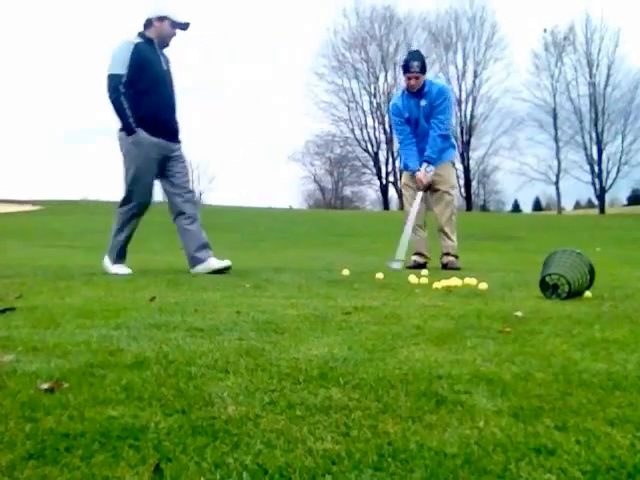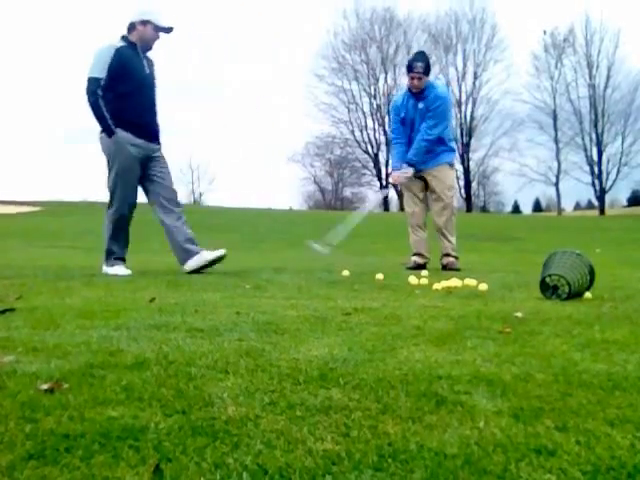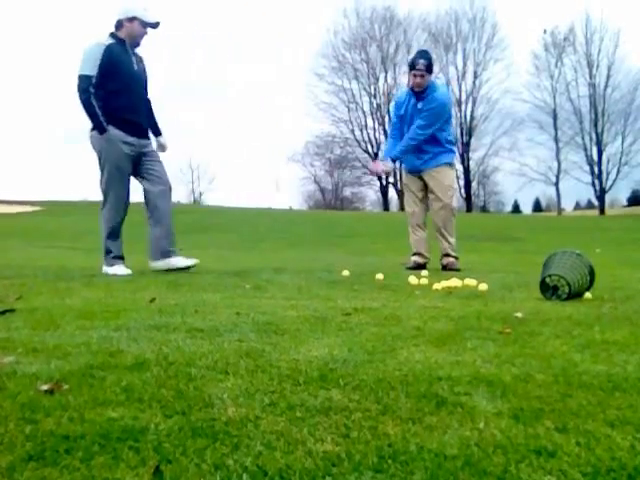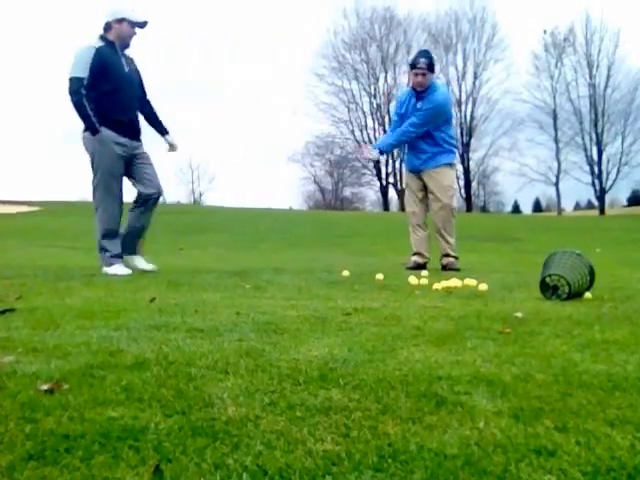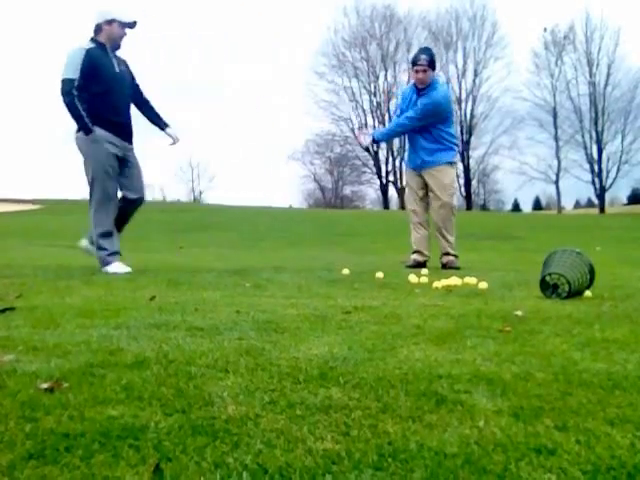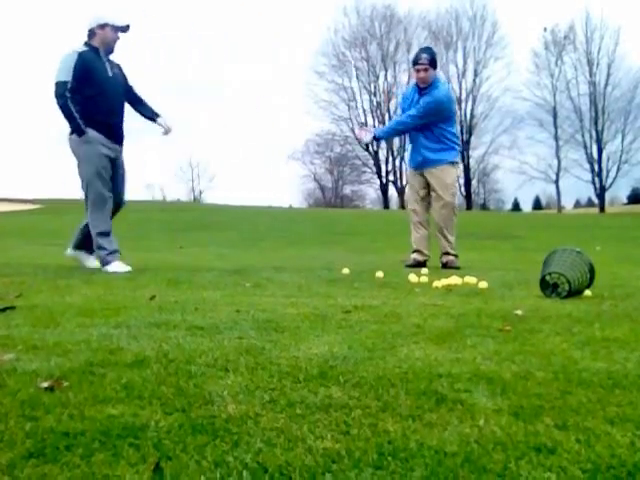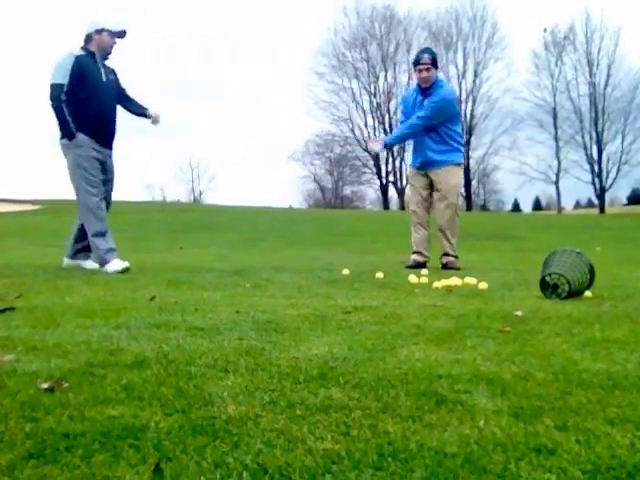
dt=0.1s
person 1, frame 1
left shoulder: (163, 59)
right shoulder: (131, 49)
right elbow: (116, 89)
right wrist: (132, 129)
left hip: (169, 142)
right hip: (141, 140)
left knee: (185, 198)
right knee: (137, 199)
left ankle: (201, 259)
right ankle: (114, 257)
person 1, frame 2
left shoulder: (146, 62)
right shoulder: (112, 53)
right elbow: (95, 92)
left wrist: (155, 136)
right wrist: (111, 131)
left hip: (151, 144)
right hip: (124, 141)
left knee: (166, 198)
right knee: (123, 202)
left ankle: (190, 255)
right ankle: (112, 260)
person 1, frame 3
left shoulder: (137, 59)
right shoulder: (102, 51)
right elbow: (86, 89)
left wrist: (157, 133)
right wrist: (103, 128)
left hip: (142, 140)
right hip: (115, 139)
left knee: (161, 190)
right knee: (116, 199)
left ankle: (164, 254)
right ankle: (112, 259)
person 1, frame 4
left shoulder: (129, 62)
right shoulder: (92, 53)
left elbow: (142, 101)
right elbow: (77, 92)
left wrist: (164, 132)
right wrist: (96, 130)
left hip: (133, 141)
right hip: (106, 139)
left knee: (151, 191)
right knee: (109, 201)
left ankle: (129, 251)
right ankle: (111, 258)
person 1, frame 5
left shoulder: (121, 64)
right shoulder: (84, 55)
left elbow: (138, 98)
right elbow: (69, 93)
left wrist: (164, 126)
right wrist: (88, 129)
left hip: (123, 141)
right hip: (98, 139)
left knee: (134, 195)
right knee: (104, 198)
left ankle: (96, 240)
right ankle: (109, 257)
person 1, frame 6
left shoulder: (115, 68)
right shoulder: (77, 58)
left elbow: (132, 98)
right elbow: (63, 95)
left wrist: (157, 118)
right wrist: (81, 131)
left hip: (114, 143)
right hip: (91, 141)
left knee: (114, 200)
right knee: (99, 199)
left ankle: (80, 246)
right ankle: (108, 256)
person 1, frame 7
left shoulder: (110, 73)
right shoulder: (73, 61)
left elbow: (124, 99)
right elbow: (57, 97)
left wrist: (146, 113)
right wrist: (72, 134)
left hip: (104, 147)
right hip: (81, 144)
left knee: (101, 201)
right knee: (92, 199)
left ankle: (78, 253)
right ankle: (108, 257)
person 2, frame 1
left shoulder: (441, 91)
right shoulder: (397, 103)
left elbow: (439, 129)
right elbow: (404, 139)
left wrist: (428, 161)
right wrist: (416, 168)
left hip: (440, 159)
right hip: (413, 164)
left knee: (445, 209)
right knee: (414, 211)
left ankle: (449, 255)
right ankle: (419, 255)
person 2, frame 2
left shoulder: (440, 96)
right shoulder: (399, 102)
left elbow: (428, 133)
right elbow: (397, 138)
left wrist: (409, 165)
right wrist: (397, 166)
left hip: (439, 161)
right hip: (410, 165)
left knee: (444, 210)
right knee: (414, 213)
left ankle: (449, 256)
right ankle: (419, 256)
person 2, frame 3
left shoulder: (440, 98)
right shoulder: (401, 99)
left elbow: (418, 133)
right elbow: (395, 133)
left wrist: (390, 158)
right wrist: (385, 159)
left hip: (439, 161)
right hip: (412, 164)
left knee: (444, 209)
right knee: (414, 212)
left ankle: (449, 256)
right ankle: (419, 256)
person 2, frame 4
left shoulder: (439, 98)
right shoulder: (404, 97)
left elbow: (411, 129)
right elbow: (396, 129)
left wrist: (379, 149)
right wrist: (378, 146)
left hip: (439, 161)
right hip: (413, 163)
left knee: (443, 209)
right knee: (415, 212)
left ankle: (449, 256)
right ankle: (419, 256)
person 2, frame 5
left shoulder: (439, 96)
right shoulder: (407, 93)
left elbow: (407, 123)
right elbow: (400, 122)
left wrist: (375, 137)
right wrist: (376, 134)
left hip: (440, 160)
right hip: (415, 161)
left knee: (443, 208)
right knee: (415, 209)
left ankle: (448, 255)
right ankle: (419, 254)
person 2, frame 6
left shoulder: (441, 95)
right shoulder: (409, 93)
left elbow: (409, 121)
right elbow: (402, 122)
left wrist: (376, 134)
right wrist: (376, 132)
left hip: (442, 159)
right hip: (417, 160)
left knee: (444, 208)
right knee: (416, 209)
left ankle: (449, 254)
right ankle: (419, 254)
person 2, frame 7
left shoulder: (445, 96)
right shoulder: (409, 96)
left elbow: (416, 125)
right elbow: (404, 126)
left wrist: (386, 142)
right wrist: (386, 141)
left hip: (446, 161)
right hip: (419, 162)
left knee: (448, 209)
right knee: (417, 209)
left ankle: (449, 255)
right ankle: (419, 254)
